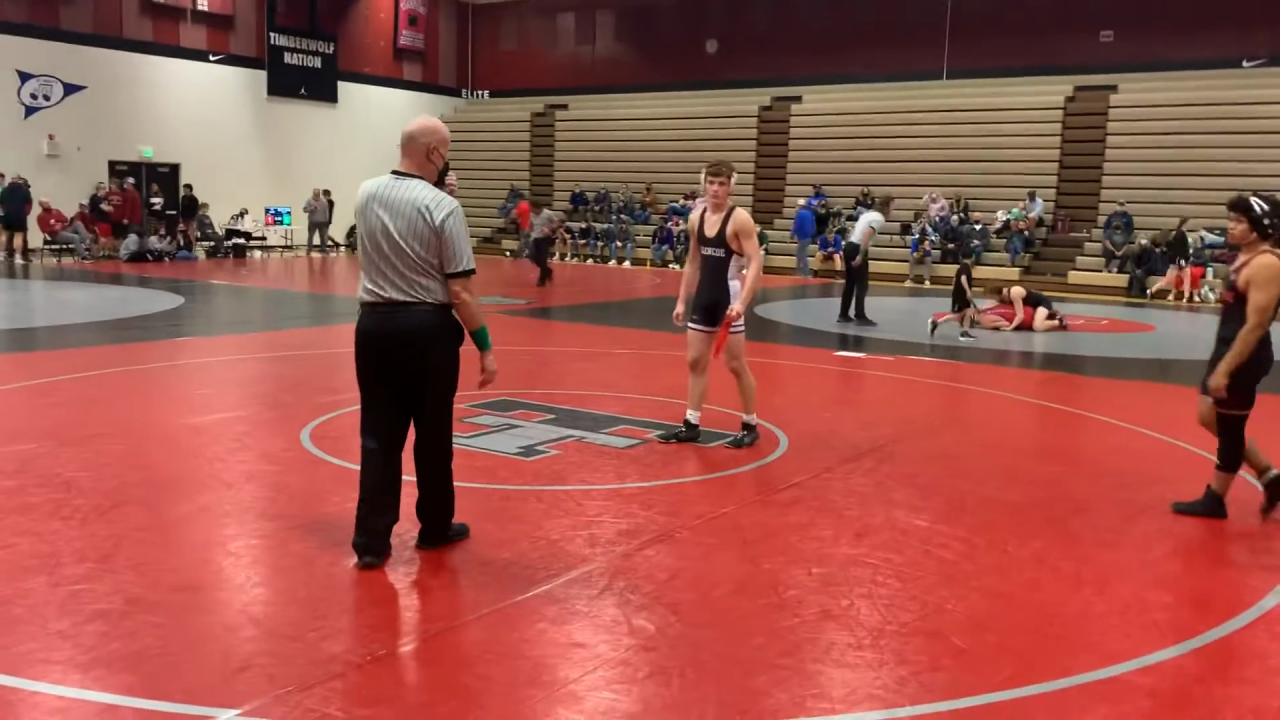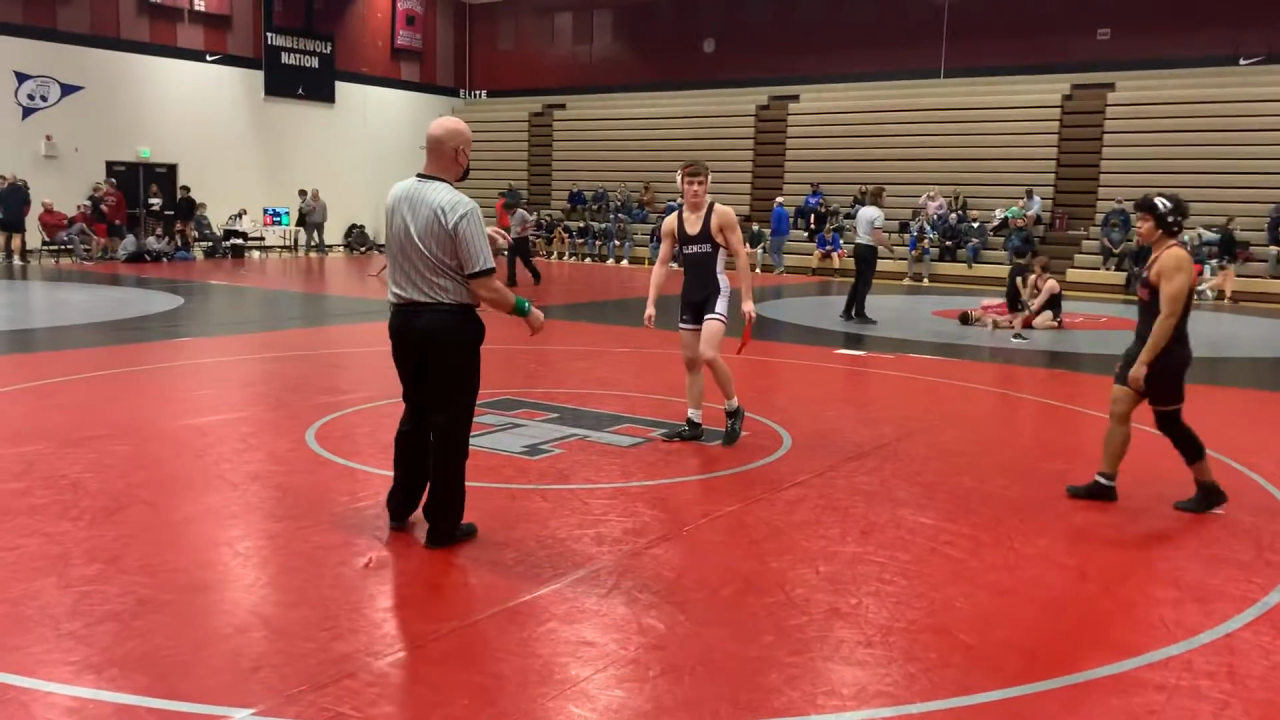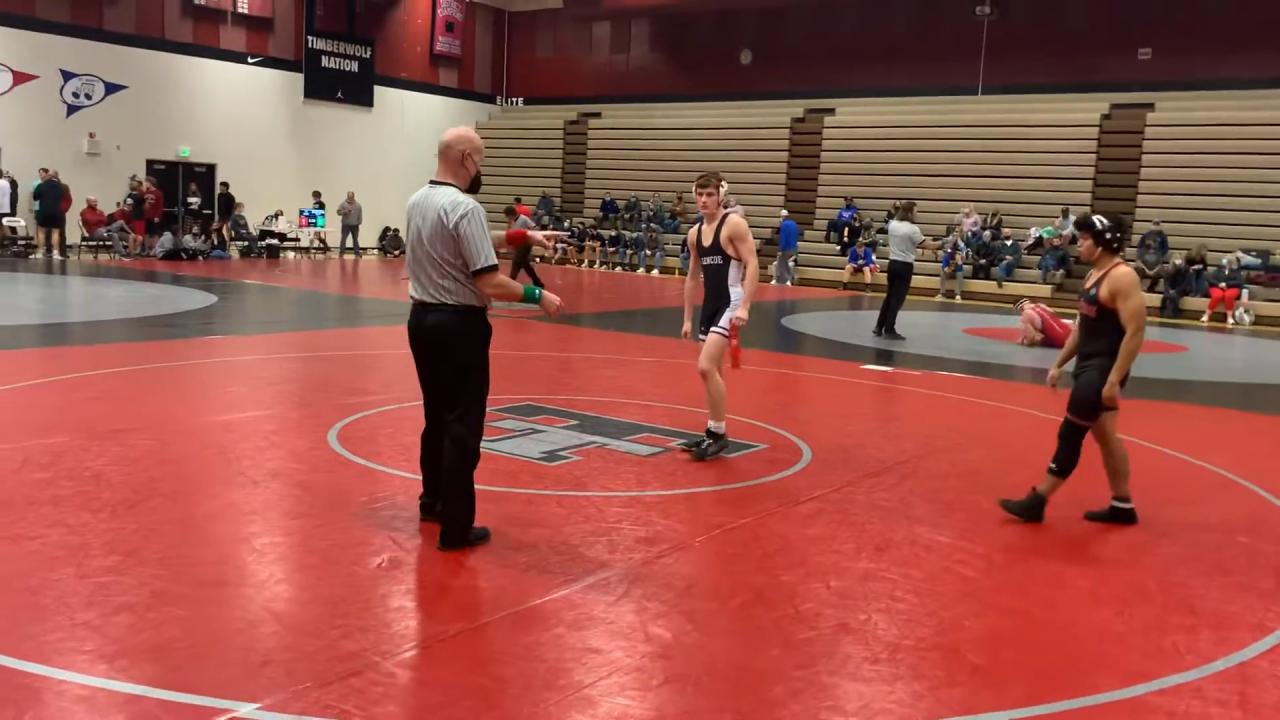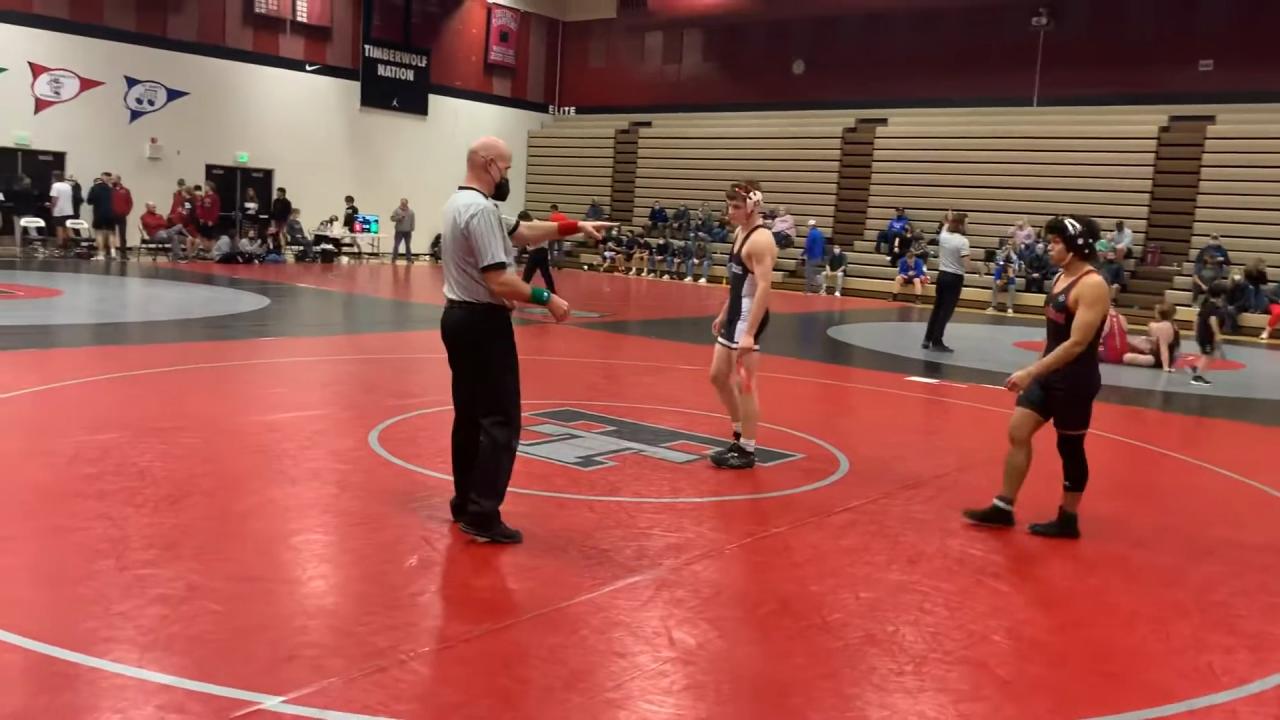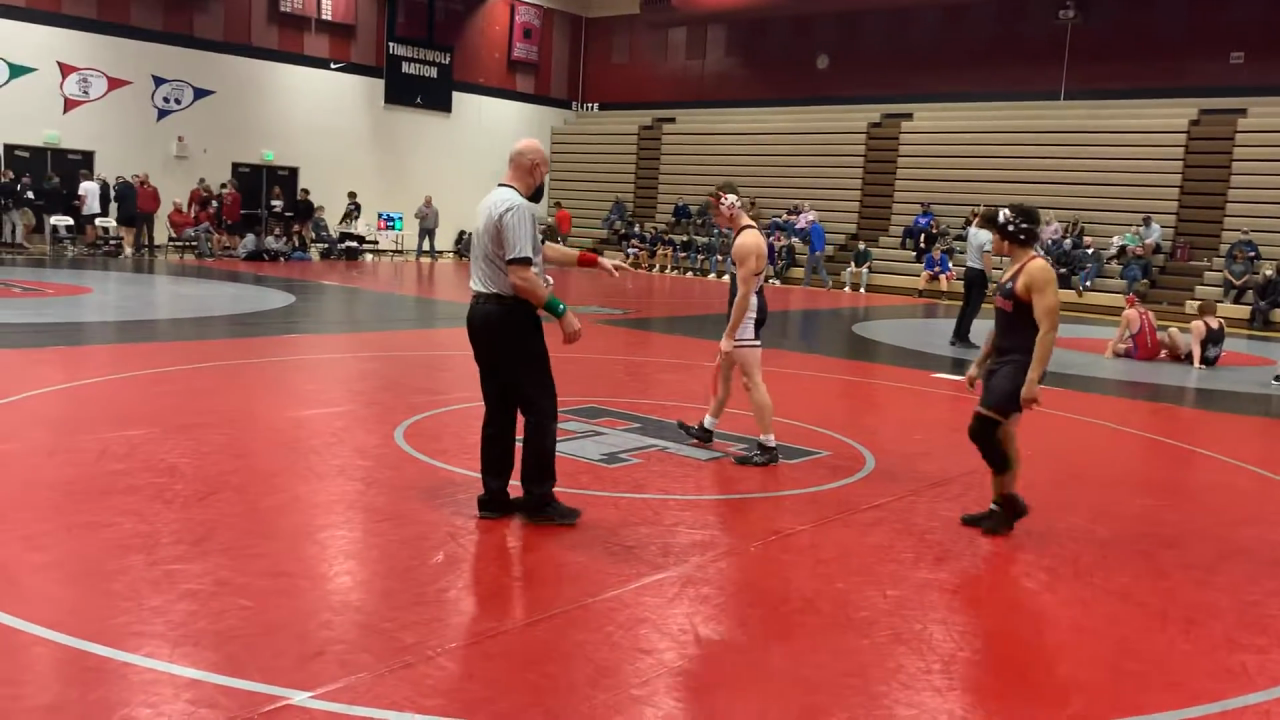
dt=0.5s
person 1, frame 1
left shoulder: (366, 194)
right shoulder: (443, 208)
right elbow: (459, 291)
right wrist: (485, 347)
left hip: (375, 324)
right hip: (428, 328)
left knee: (379, 436)
right knee: (432, 434)
left ankle: (371, 539)
right ankle: (435, 527)
person 1, frame 2
left shoulder: (397, 195)
right shoulder: (461, 208)
right elbow: (484, 289)
left wrist: (478, 235)
right wrist: (526, 310)
left hip: (404, 320)
right hip: (449, 326)
left knee: (415, 416)
right knee: (449, 428)
left ankle: (401, 506)
right ankle: (443, 525)
person 1, frame 3
left shoulder: (418, 201)
right shoulder: (464, 207)
right elbow: (490, 284)
left wrist: (522, 236)
right wrist: (538, 295)
left hip: (423, 319)
right hip: (459, 325)
left knee: (437, 417)
right knee: (464, 427)
left ankle: (433, 500)
right ankle: (455, 527)
person 1, frame 4
left shoulder: (459, 203)
right shoulder: (480, 209)
left elbow: (522, 232)
right elbow: (499, 282)
left wrist: (574, 227)
right wrist: (547, 299)
left hip: (458, 318)
right hip: (483, 322)
left knee: (468, 415)
right knee: (500, 420)
left ankle: (465, 502)
right ankle: (482, 514)
person 1, frame 5
left shoulder: (493, 201)
right shoulder: (518, 207)
left elbow: (542, 250)
right elbow: (521, 277)
left wrist: (595, 261)
right wrist: (561, 312)
left hip: (482, 312)
right hip: (510, 317)
left knee: (498, 411)
right knee: (539, 410)
left ankle: (494, 497)
right ankle: (539, 500)
person 2, frame 1
right shoulder: (1246, 258)
left wrist: (1223, 370)
right wrist: (1219, 364)
left hip: (1244, 359)
right hip: (1227, 352)
left knee: (1229, 427)
right knee: (1210, 420)
left ankle: (1215, 498)
person 2, frame 2
left shoulder: (1174, 259)
right shoulder: (1158, 255)
left elbow: (1169, 316)
left wrist: (1142, 362)
right wrist: (1138, 357)
left hip: (1165, 355)
right hip: (1144, 348)
left knee: (1170, 424)
right knee: (1118, 411)
left ankle: (1209, 489)
right ankle: (1104, 483)
person 2, frame 3
left shoulder: (1122, 277)
right shoulder: (1095, 273)
left elbow: (1135, 334)
left wrist: (1113, 381)
right wrist: (1058, 364)
left hip: (1102, 370)
right hip: (1087, 365)
left knee: (1070, 434)
right knee: (1105, 436)
left ankle: (1036, 502)
right ankle: (1123, 506)
person 2, frame 4
left shoulder: (1093, 286)
right shoulder: (1062, 277)
left elbow: (1077, 344)
left wrist: (1030, 372)
right wrist: (1033, 372)
left hip: (1075, 380)
right hip: (1048, 374)
left knee: (1070, 449)
right knee: (1017, 434)
left ankle: (1068, 519)
right ankle: (1002, 508)
person 2, frame 5
left shoulder: (1037, 271)
right shoulder: (1012, 268)
left elbow: (1048, 330)
left wrist: (1033, 379)
right wrist: (979, 363)
left hip: (1020, 366)
right hip: (1002, 363)
left knee: (982, 431)
right knee: (1001, 435)
left ankle: (1009, 501)
right ankle: (1001, 506)
person 3, frame 1
left shoulder: (740, 219)
right shoulder: (696, 218)
left elbow: (755, 263)
left wrist: (742, 301)
right wrist: (681, 301)
left hip: (728, 297)
right hip: (702, 297)
left knee: (736, 365)
right knee: (695, 362)
left ankle: (750, 427)
right ankle: (691, 425)
person 3, frame 2
left shoulder: (722, 214)
right shoulder: (672, 222)
left elbow: (741, 256)
right elbow: (661, 264)
left wrist: (747, 298)
right wrist: (651, 303)
left hip: (716, 292)
right hip: (689, 294)
left knee: (709, 355)
right knee: (690, 361)
left ankle: (734, 409)
right ankle: (693, 424)
person 3, frame 3
left shoulder: (734, 224)
right shoulder: (694, 233)
left elbow: (752, 266)
left wrist: (744, 306)
right wrist: (687, 319)
left hip: (730, 304)
right hip: (709, 305)
left knee: (707, 366)
right knee: (710, 371)
left ankle: (719, 434)
right ankle: (713, 434)
person 3, frame 4
left shoulder: (761, 239)
right shoulder: (740, 233)
left elbow: (763, 288)
left wrist: (750, 333)
right wrist: (724, 313)
left hip: (749, 315)
right hip: (735, 313)
left knee: (743, 384)
right knee: (718, 376)
left ankle: (747, 451)
right ankle: (740, 435)
person 3, frame 5
left shoulder: (746, 241)
right shoulder: (747, 231)
left elbow: (744, 291)
left wrist: (729, 336)
left hip: (747, 312)
right hip: (745, 309)
left knee: (752, 381)
right knee: (724, 371)
left ankle: (768, 447)
right ankle: (706, 428)
